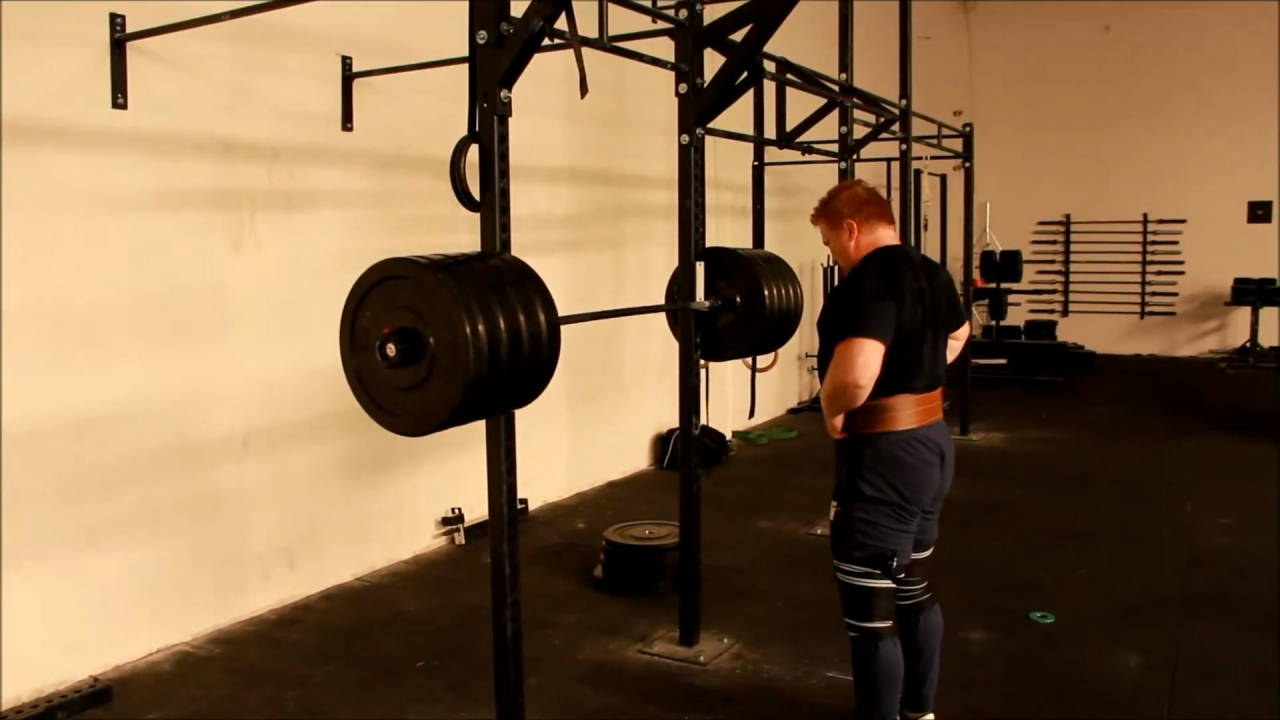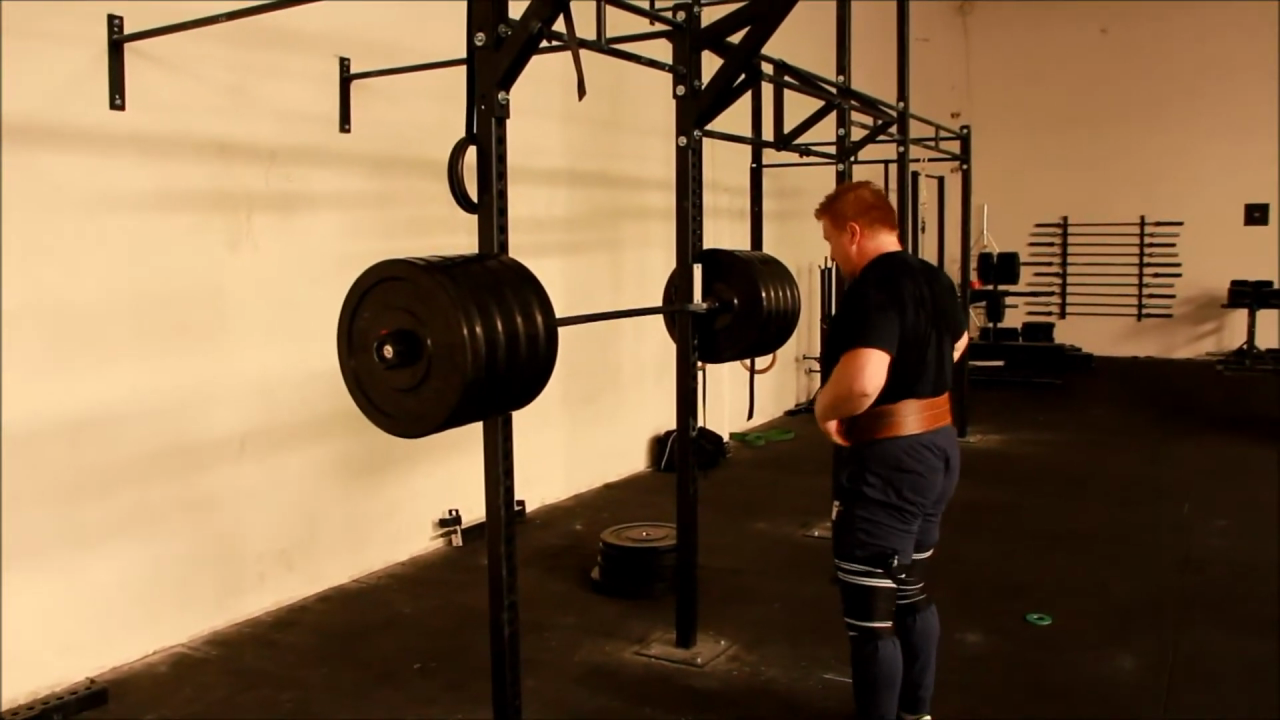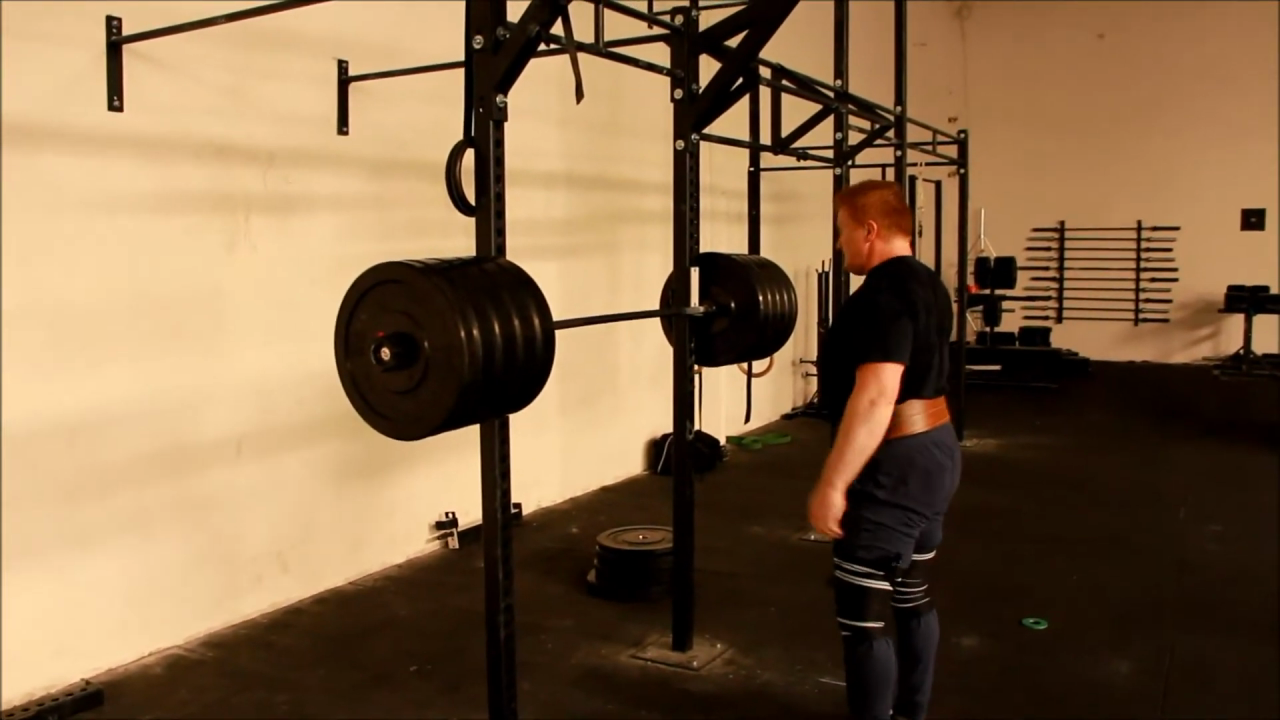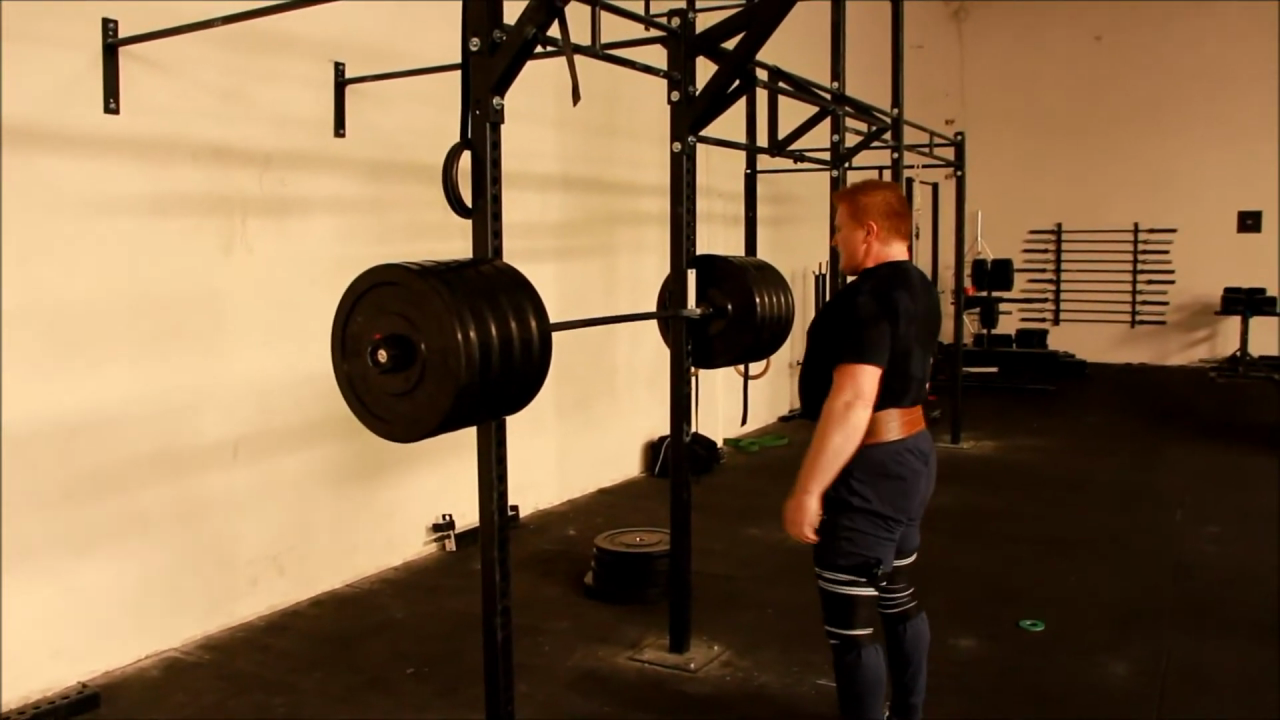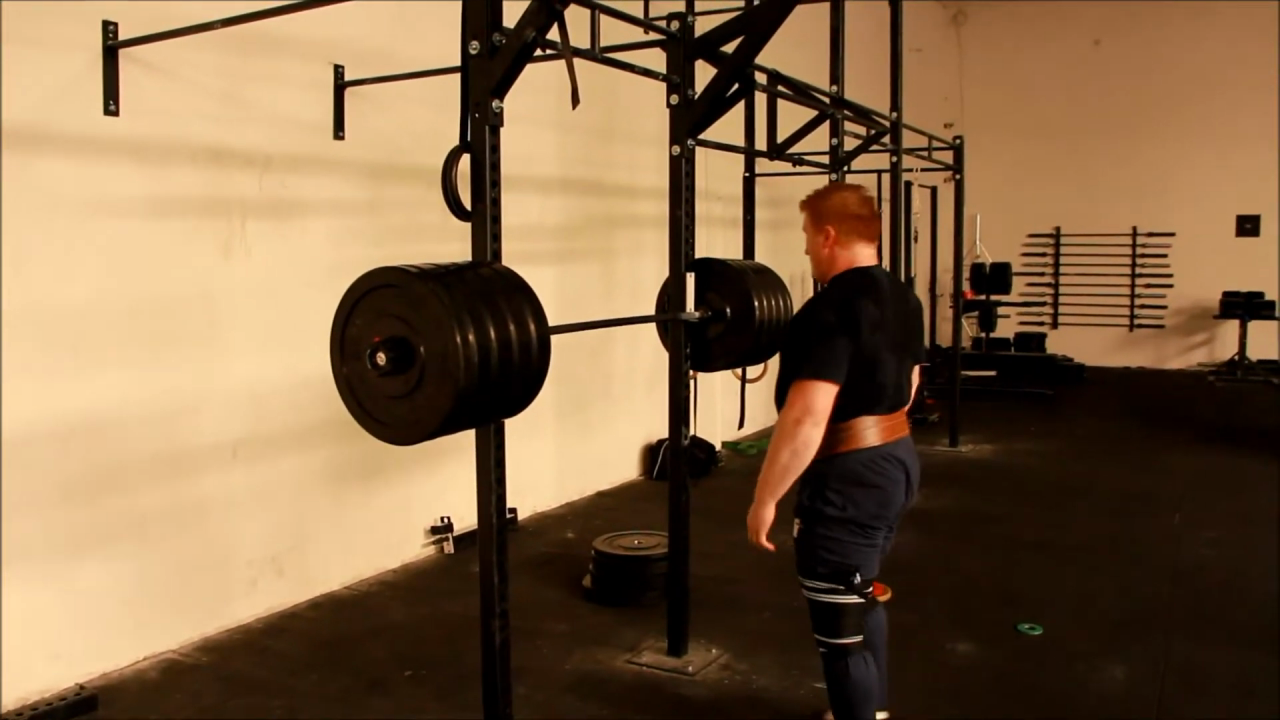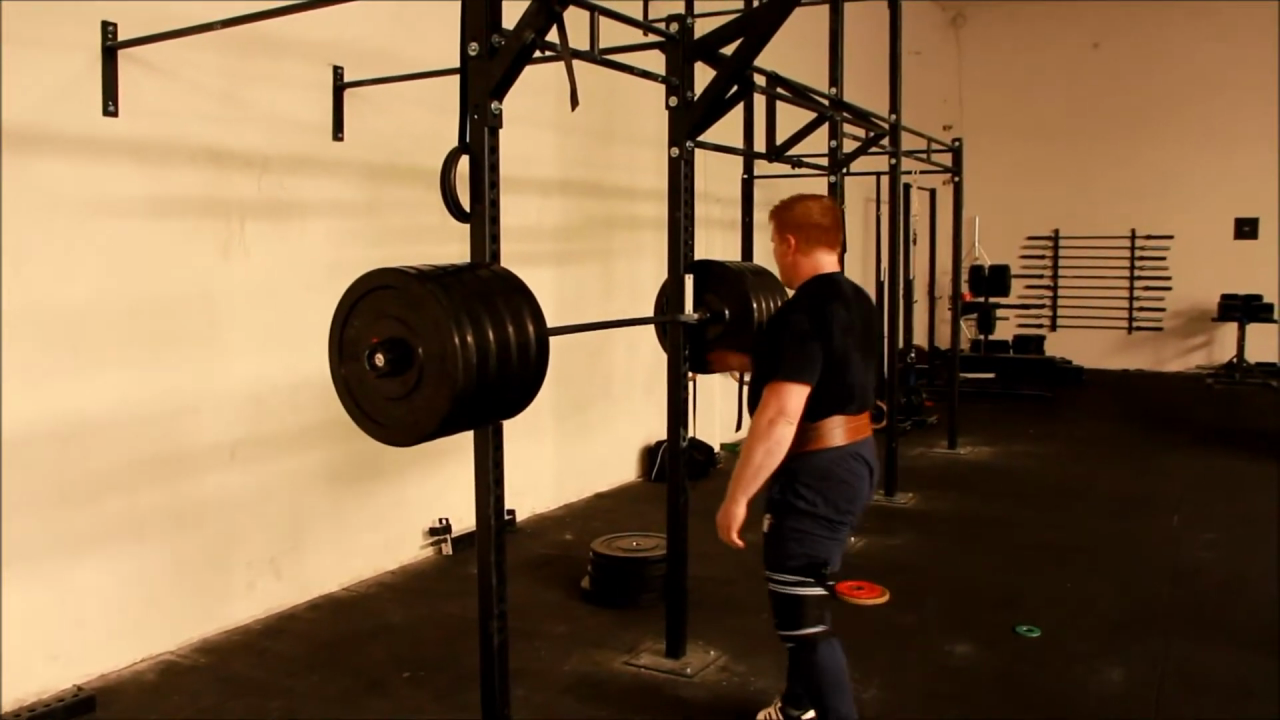
dt=0.4s
person 1, frame 1
left shoulder: (870, 280)
right shoulder: (931, 273)
left elbow: (853, 373)
right elbow: (956, 335)
left wrist: (831, 409)
left hip: (884, 457)
right hip: (930, 445)
left knee: (870, 609)
right knee: (913, 588)
person 1, frame 2
left shoulder: (874, 289)
right shoulder: (933, 278)
left elbow: (862, 381)
right elbow: (956, 341)
left wrist: (825, 409)
left hip: (889, 462)
right hip: (938, 449)
left knee: (870, 611)
right knee: (911, 589)
person 1, frame 3
left shoulder: (883, 294)
right shoulder: (927, 285)
left elbow: (874, 397)
left wrist: (831, 484)
left hip: (895, 464)
right hip: (934, 449)
left knee: (862, 612)
right knee: (911, 593)
person 1, frame 4
left shoulder: (868, 297)
right shoulder: (917, 289)
left elbow: (852, 401)
left wrist: (807, 489)
left hip: (871, 468)
right hip: (912, 454)
left knee: (850, 618)
right knee: (898, 597)
person 1, frame 5
left shoulder: (830, 309)
right shoulder: (902, 297)
left elbow: (806, 417)
left wrist: (765, 498)
left hip: (849, 477)
right hip: (896, 460)
left knee: (839, 624)
right knee: (860, 596)
person 1, frame 6
left shoulder: (804, 312)
right shoulder: (854, 301)
left elbow: (778, 418)
left wrist: (736, 498)
right wrist: (754, 366)
left hip: (817, 474)
right hip: (853, 459)
left knee: (802, 620)
right knee: (806, 597)
